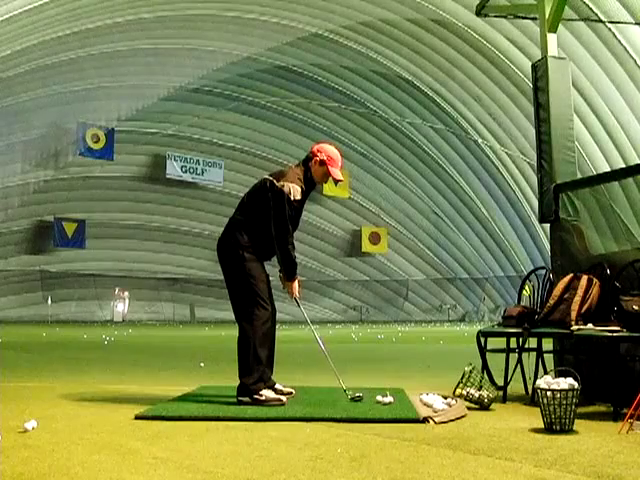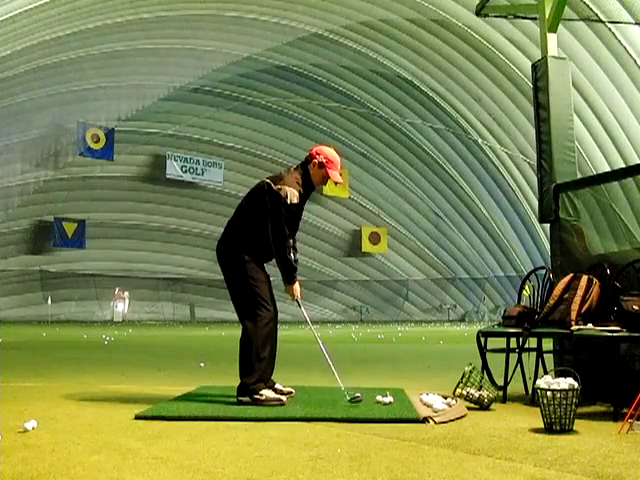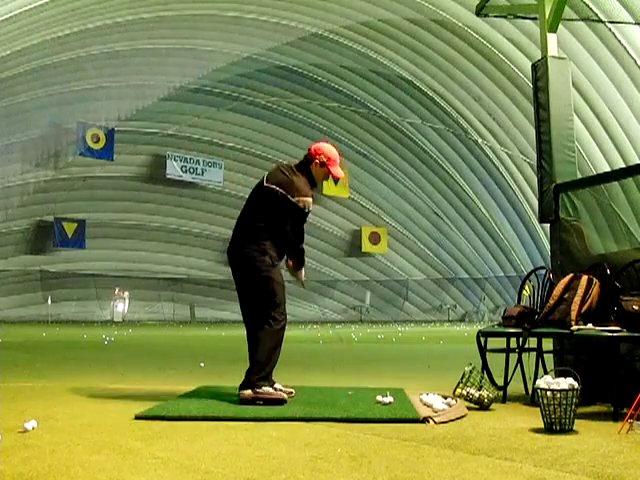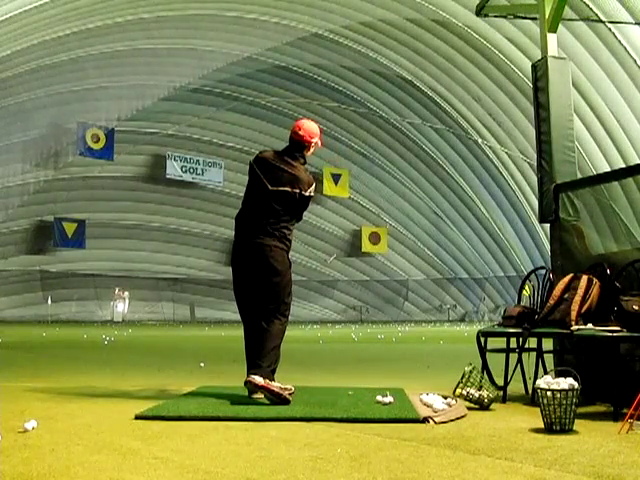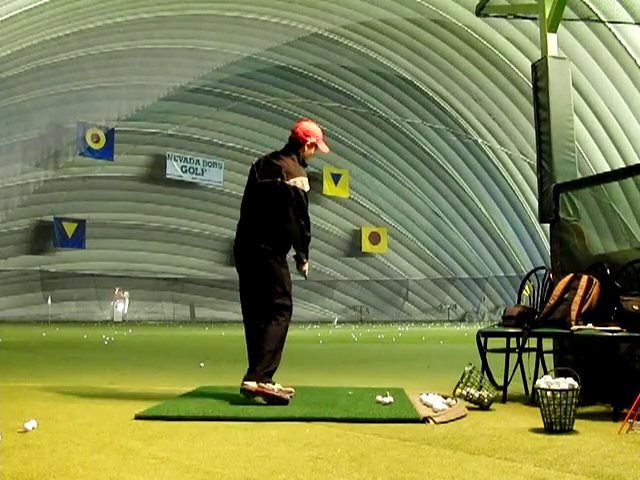
dt=1s
person 1, frame 1
left shoulder: (297, 183)
right shoulder: (290, 184)
left elbow: (284, 234)
right elbow: (282, 235)
left wrist: (288, 271)
right wrist: (290, 275)
left hip: (248, 251)
right hip: (239, 250)
left knee: (266, 314)
right knee: (256, 315)
left ankle: (262, 380)
right ankle: (250, 387)
person 1, frame 2
left shoulder: (299, 189)
right shoulder: (288, 187)
left elbow: (288, 234)
right elbow: (279, 238)
left wrist: (292, 274)
right wrist: (290, 279)
left hip: (250, 254)
right hip: (238, 252)
left knee: (268, 314)
right knee: (259, 315)
left ankle: (263, 380)
right ankle: (250, 387)
person 1, frame 3
left shoulder: (282, 171)
right shoulder: (302, 194)
right elbow: (294, 236)
left wrist: (288, 258)
right wrist: (298, 266)
left hip: (240, 250)
right hip: (259, 254)
left knee: (257, 318)
right knee: (274, 318)
left ankle: (262, 380)
right ankle: (254, 385)
person 1, frame 4
left shoulder: (261, 159)
right shoulder: (306, 181)
right elbow: (295, 217)
left hip: (243, 245)
right hip: (273, 249)
left knee: (252, 315)
right knee: (276, 314)
left ankle: (257, 377)
right ankle: (262, 374)
person 1, frame 5
left shoulder: (263, 163)
right shoulder: (296, 175)
right elbow: (299, 222)
right wrist: (303, 258)
left hip: (245, 246)
right hip: (267, 251)
left knee: (256, 315)
right knee: (278, 313)
left ankle: (259, 379)
right ankle: (257, 378)
